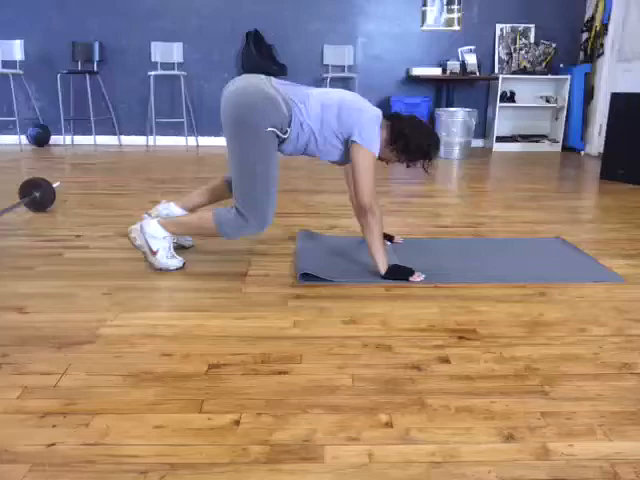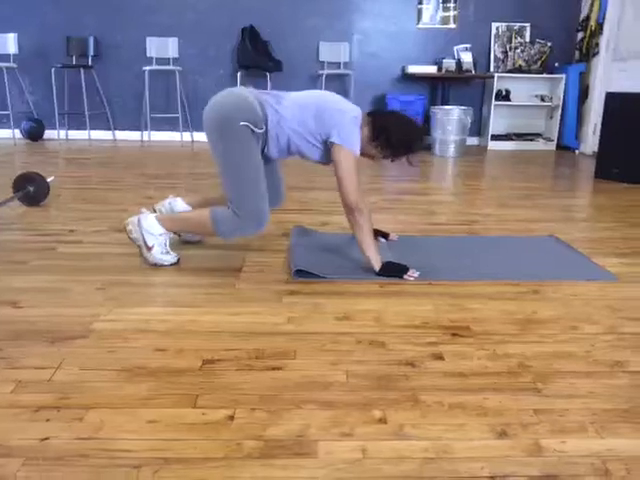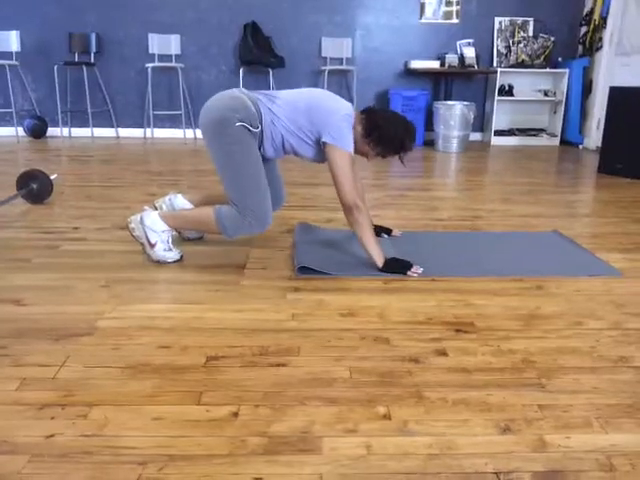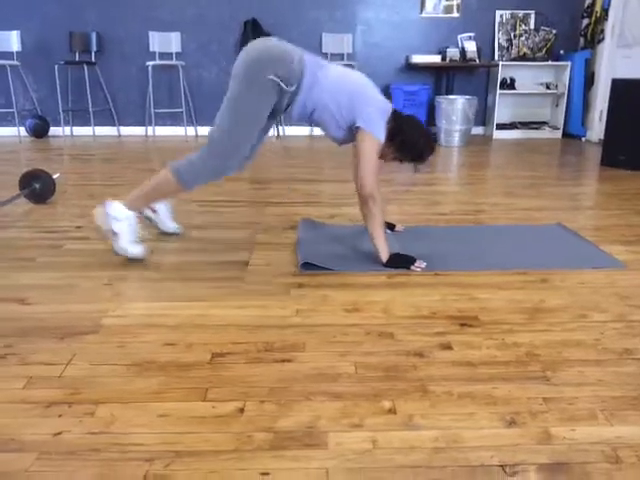
dt=0.4s
person 1, frame 1
left shoulder: (360, 123)
right shoulder: (370, 130)
left elbow: (356, 194)
right elbow: (367, 205)
left wrist: (373, 234)
right wrist: (385, 268)
left hip: (249, 93)
right hip: (257, 110)
left knee: (251, 177)
right knee: (254, 218)
left ankle: (175, 209)
right ankle: (157, 230)
person 1, frame 2
left shoulder: (351, 120)
right shoulder: (348, 128)
left elbow: (352, 193)
right elbow: (354, 204)
left wrist: (367, 230)
right wrist: (378, 265)
left hip: (238, 115)
right hip: (235, 118)
left knee: (271, 199)
right knee: (250, 220)
left ankle: (181, 207)
right ankle: (154, 225)
person 1, frame 3
left shoulder: (350, 121)
right shoulder: (340, 128)
left elbow: (352, 182)
right elbow: (351, 203)
left wrist: (368, 227)
right wrist: (382, 261)
left hip: (236, 117)
right hip: (230, 119)
left knee: (273, 201)
right knee: (255, 219)
left ankle: (181, 203)
right ankle: (156, 222)
person 1, frame 4
left shoulder: (371, 113)
right shoulder: (375, 122)
left elbow: (362, 180)
right elbow: (369, 191)
left wrist: (375, 219)
right wrist: (386, 255)
left hip: (273, 67)
right hip: (271, 68)
left knee: (237, 157)
right knee: (218, 161)
left ankle: (155, 203)
right ankle: (122, 211)
